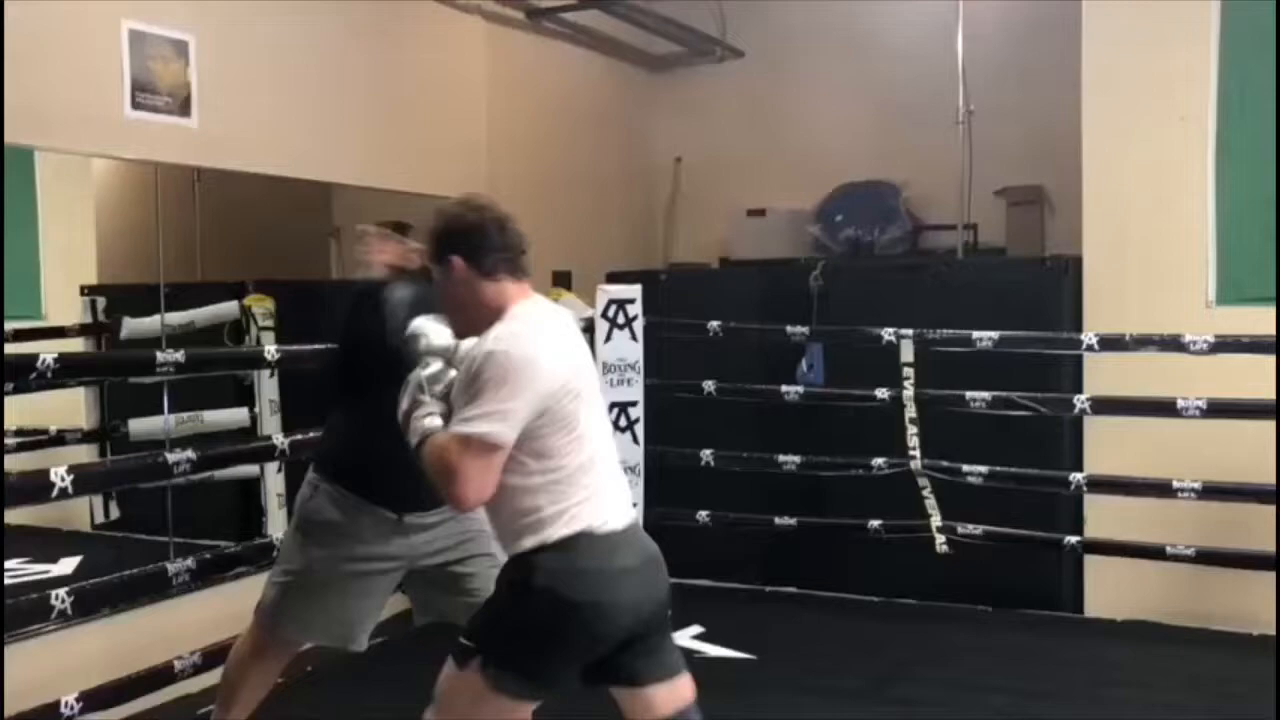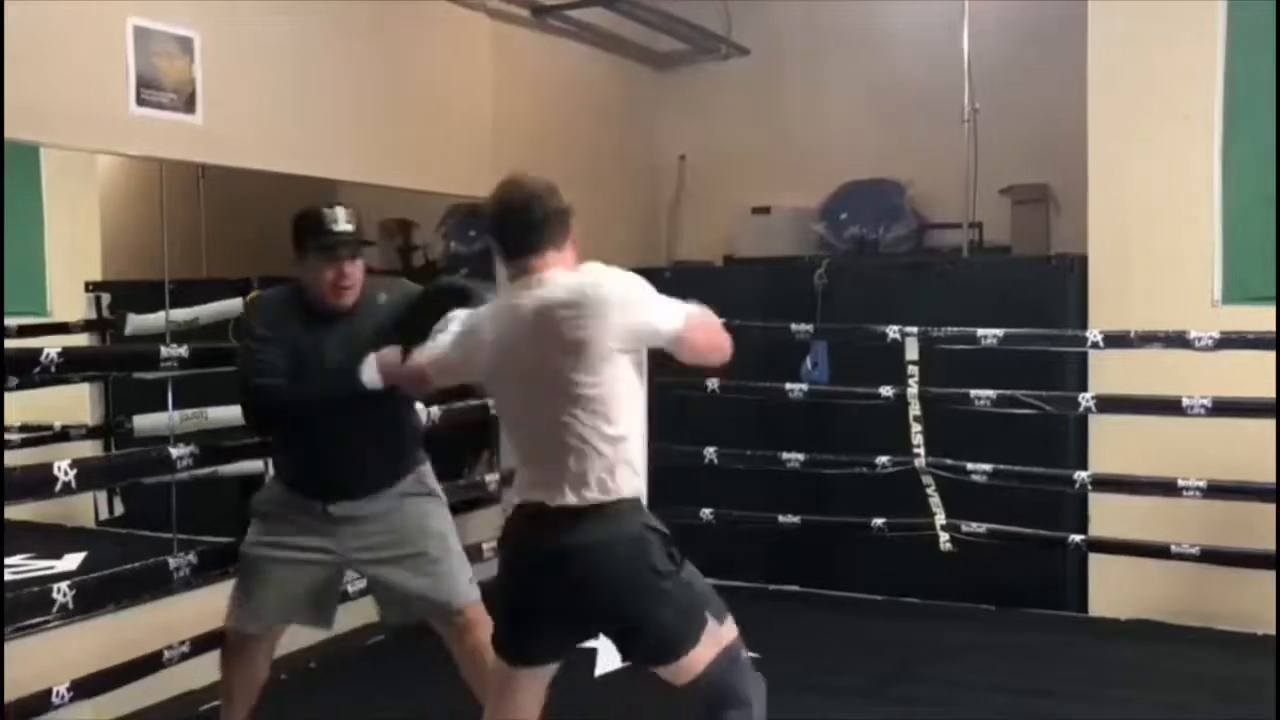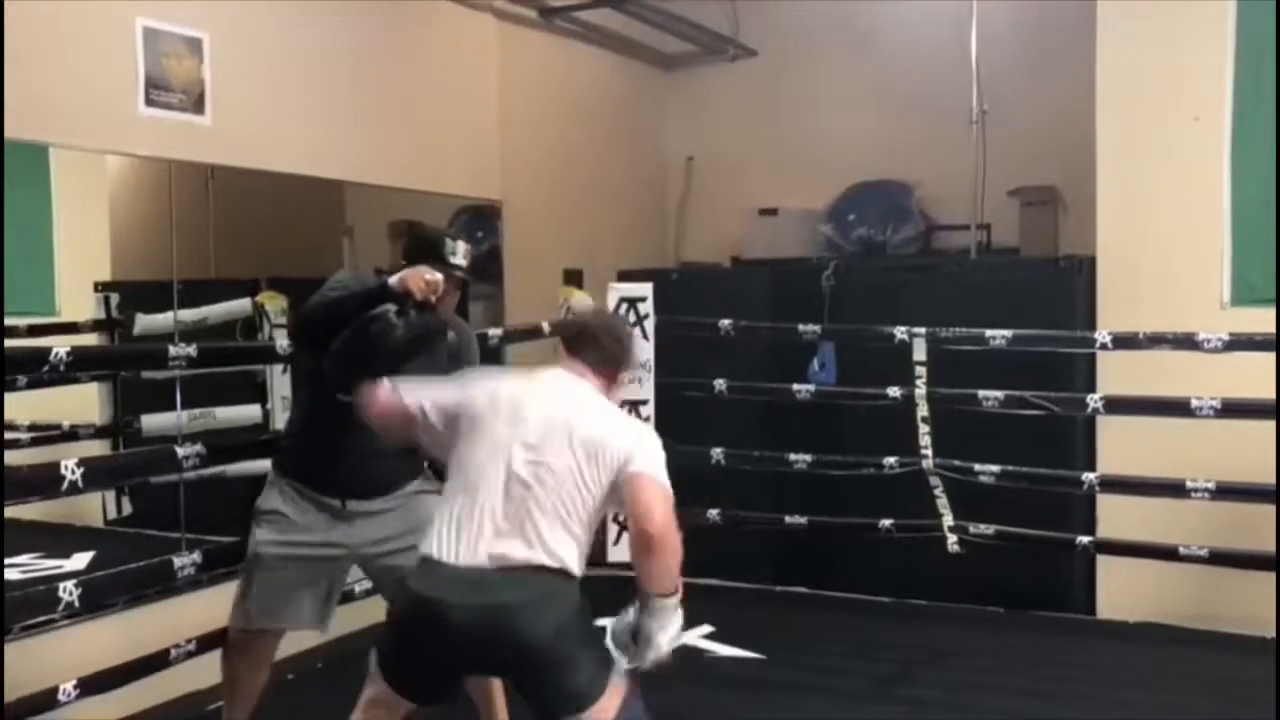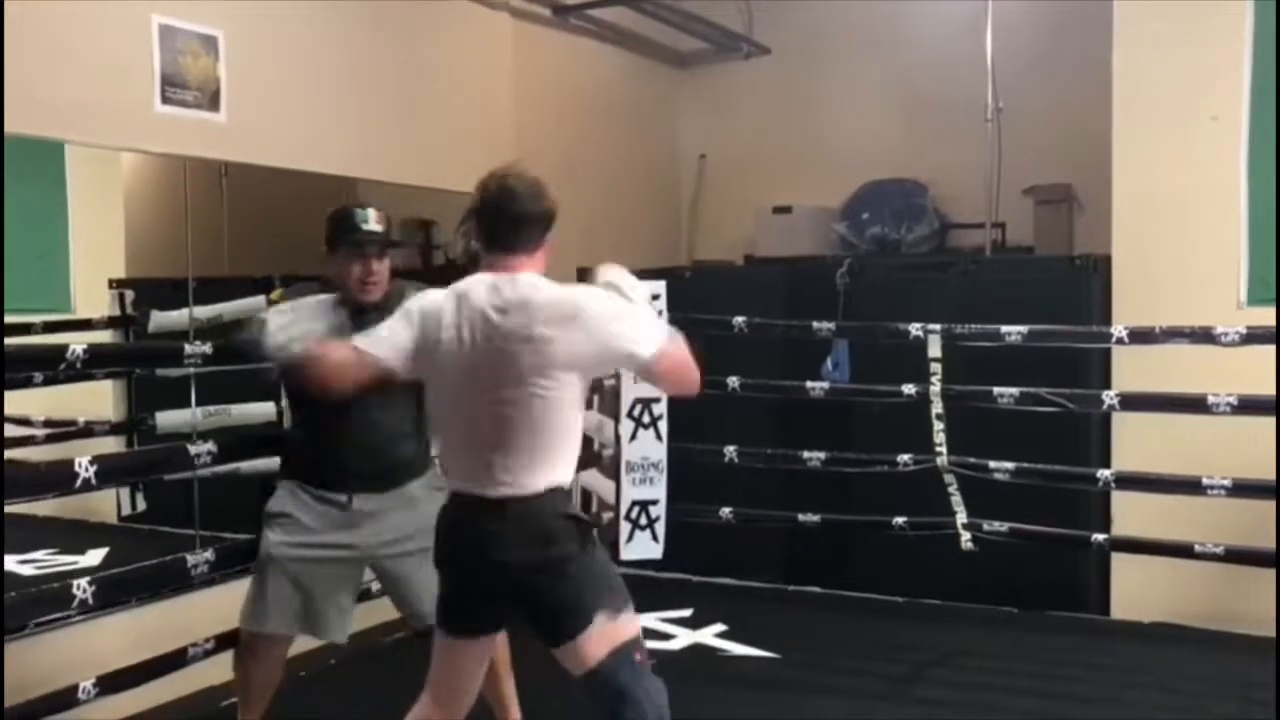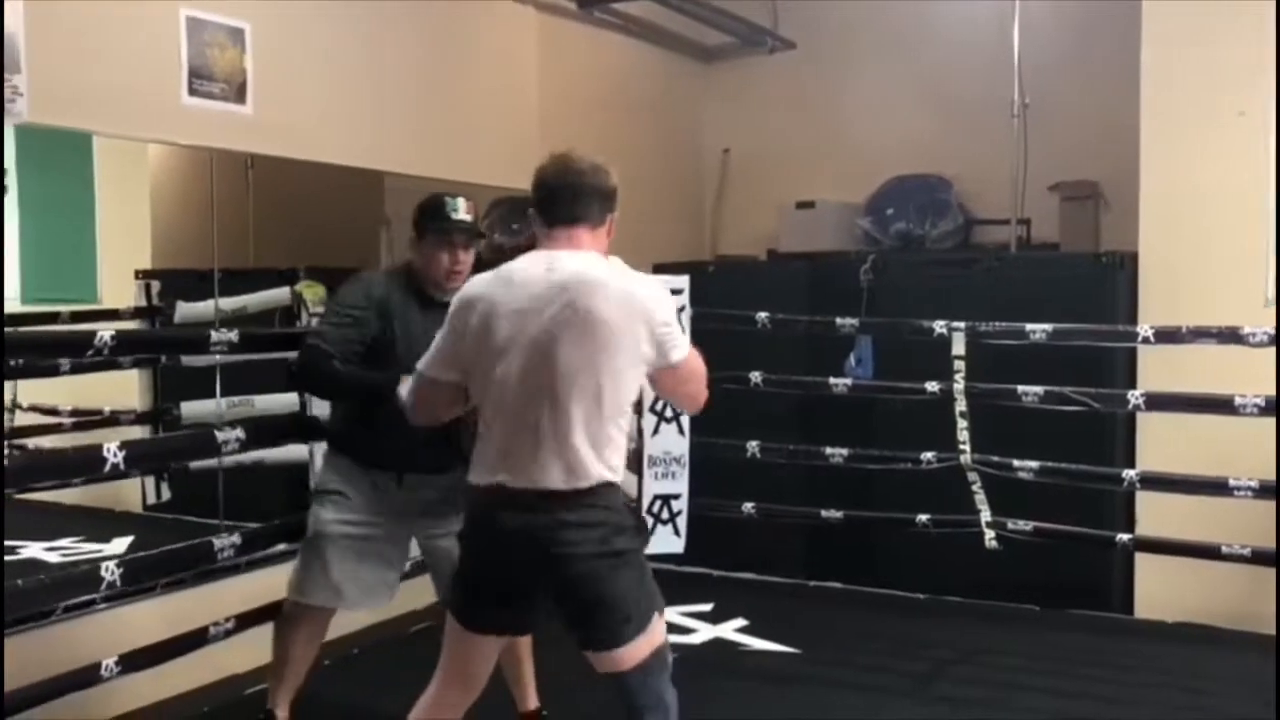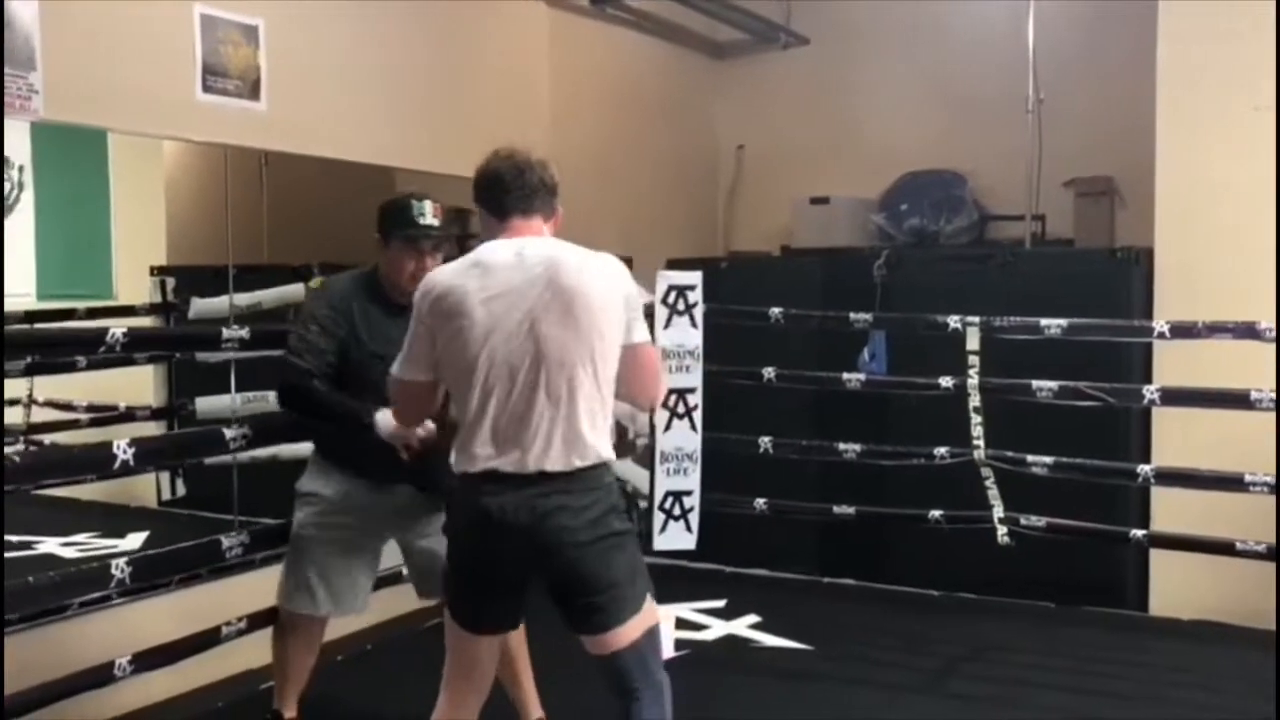
dt=0.5s
person 1, frame 1
left shoulder: (504, 352)
right shoulder: (552, 321)
left elbow: (465, 486)
left wrist: (420, 413)
right wrist: (445, 363)
left hip: (567, 579)
right hip: (635, 564)
person 1, frame 2
left shoulder: (481, 327)
right shoulder: (606, 291)
left elbow: (413, 374)
right elbow: (715, 347)
left wrist: (382, 366)
left hip: (535, 543)
right hip: (615, 539)
person 1, frame 3
left shoulder: (488, 388)
right shoulder: (628, 432)
left elbow: (377, 406)
right elbow: (658, 530)
left wrist: (433, 440)
right wrist: (659, 608)
left hip: (438, 597)
right hip: (542, 604)
person 1, frame 4
left shoulder: (435, 310)
right shoulder: (577, 308)
left elbow: (338, 373)
right elbow: (685, 380)
left wrist: (294, 345)
right wrist: (636, 302)
left hip: (470, 528)
right hip: (545, 530)
person 1, frame 5
left shoulder: (479, 296)
right shoulder: (640, 295)
left elbow: (424, 408)
right elbow: (692, 396)
left hip: (498, 518)
right hip: (591, 523)
person 1, frame 6
left shoulder: (443, 288)
right shoulder: (606, 274)
left elbow: (408, 413)
right elbow: (648, 393)
left hip: (486, 507)
right hip: (581, 503)
person 2, frame 1
right shoulder: (393, 304)
right elbow: (353, 384)
right wrist: (377, 282)
left hip: (443, 510)
right hip: (348, 506)
right knee: (274, 635)
person 2, frame 2
left shoulder: (397, 300)
right shoulder: (270, 313)
right elbow: (266, 412)
right wrist: (362, 377)
left hip: (395, 493)
right hip: (300, 502)
left knee: (461, 613)
right knee: (248, 629)
person 2, frame 3
left shoulder: (456, 337)
right shoulder: (357, 291)
right elbow: (307, 326)
right wrist: (391, 289)
left hip: (401, 499)
right hip: (305, 499)
right knee: (253, 628)
person 2, frame 4
left shoulder: (421, 304)
right shoulder: (302, 307)
right elbow: (305, 388)
left hip: (408, 494)
right hip: (315, 499)
right knee: (264, 630)
person 2, frame 5
right shoulder: (374, 293)
right elbow: (312, 370)
right wrist: (402, 389)
left hip: (452, 479)
right hip: (362, 478)
right knee: (311, 601)
person 2, frame 6
right shoulder: (339, 299)
right elbow: (295, 389)
right wrist: (377, 421)
left hip: (438, 484)
right hip: (344, 482)
right knee: (302, 608)
